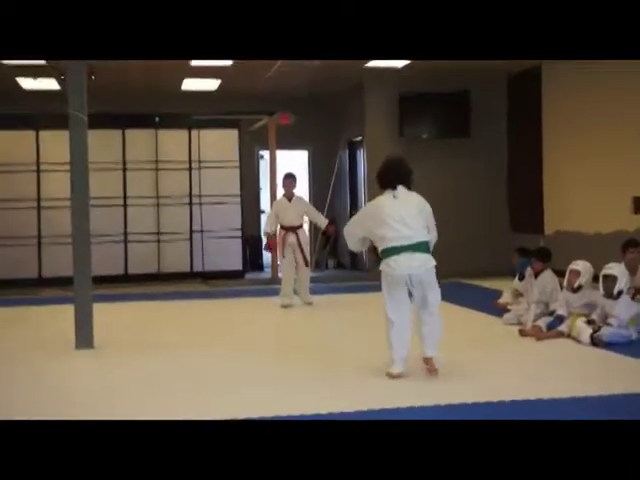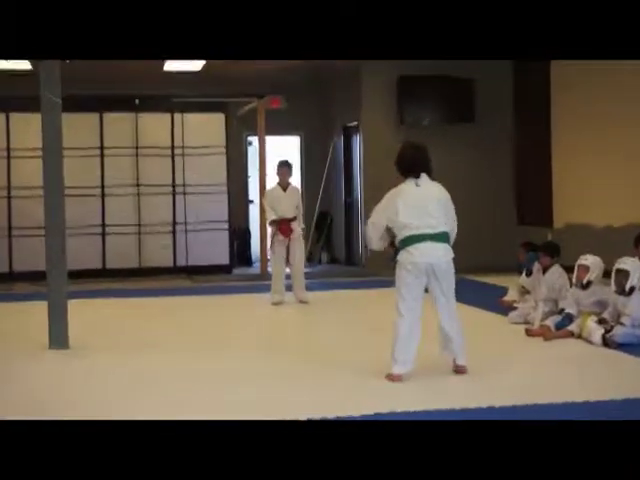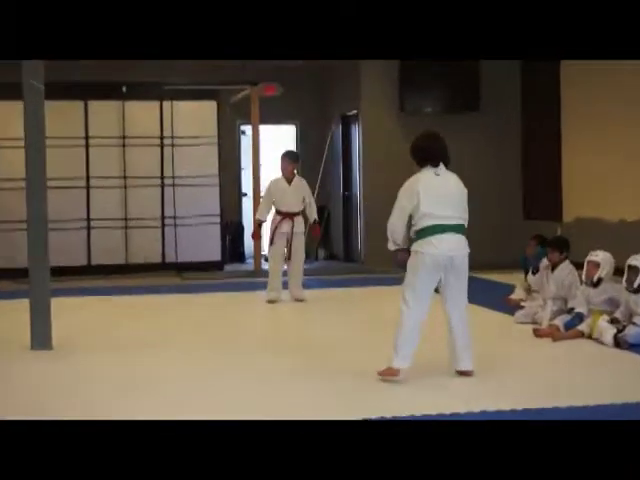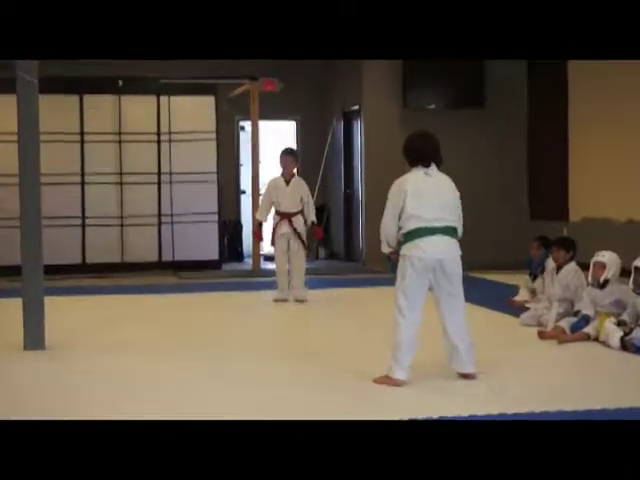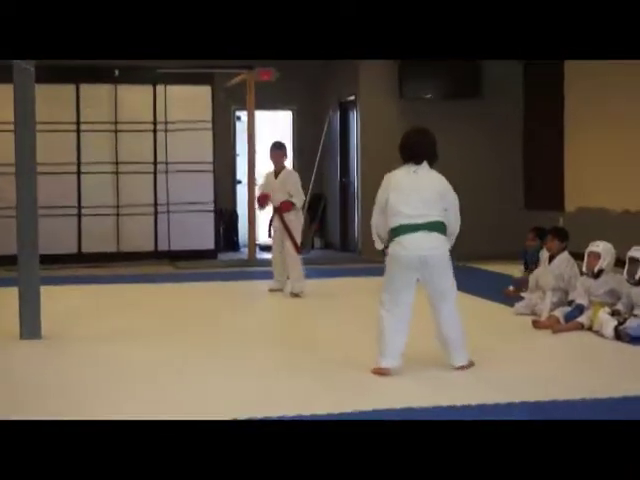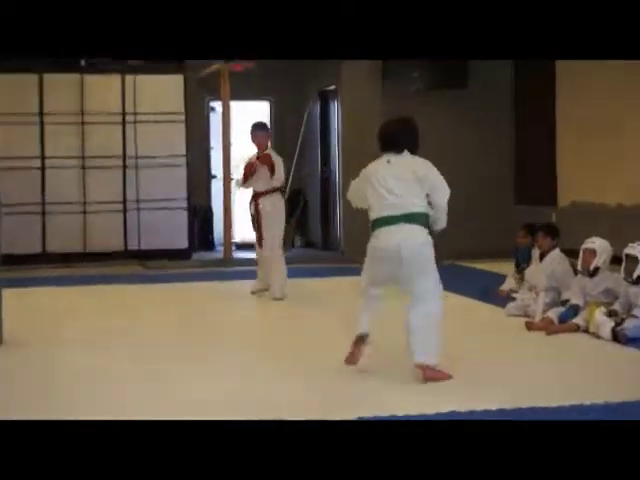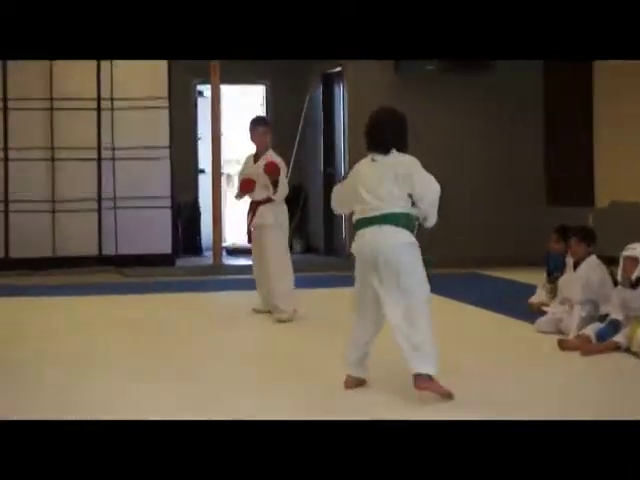
dt=0.3s
person 1, frame 1
left shoulder: (374, 207)
right shoulder: (418, 200)
left elbow: (350, 234)
right elbow: (432, 234)
left wrist: (368, 245)
left hip: (394, 265)
right hip: (422, 261)
left knee: (397, 316)
right knee: (430, 309)
left ankle: (397, 366)
right ankle: (429, 355)
person 1, frame 2
left shoulder: (396, 195)
right shoulder: (440, 190)
left elbow: (374, 227)
right elbow: (453, 226)
left wrist: (386, 243)
left hip: (413, 255)
right hip: (441, 253)
left knee: (407, 312)
right knee: (447, 308)
left ankle: (399, 368)
right ankle: (459, 361)
person 1, frame 3
left shoulder: (415, 183)
right shoulder: (456, 182)
left elbow: (397, 221)
right elbow: (463, 217)
left wrist: (398, 247)
left hip: (428, 248)
right hip: (457, 245)
left knee: (413, 306)
right knee: (457, 306)
left ankle: (398, 364)
right ankle: (464, 363)
person 1, frame 4
left shoulder: (403, 183)
right shoulder: (448, 183)
left elbow: (389, 223)
right elbow: (457, 222)
left wrist: (392, 248)
left hip: (417, 250)
right hip: (448, 248)
left knee: (407, 312)
right knee: (453, 309)
left ankle: (398, 373)
right ankle: (466, 366)
person 1, frame 5
left shoulder: (391, 180)
right shoulder: (438, 181)
left elbow: (378, 217)
right elbow: (453, 219)
left wrist: (383, 242)
right wrist: (444, 243)
left hip: (402, 247)
right hip: (434, 245)
left knee: (392, 305)
right knee: (445, 302)
left ankle: (387, 362)
right ankle: (460, 357)
person 1, frame 6
left shoulder: (371, 170)
right shoulder: (421, 166)
left elbow: (354, 197)
right elbow: (441, 198)
right wrist: (436, 225)
left hip: (383, 237)
right hip: (415, 237)
left knee: (370, 289)
right knee: (427, 298)
left ankle: (361, 335)
right ankle: (426, 362)
person 1, frame 7
left shoulder: (359, 169)
right shoulder: (406, 164)
left elbow: (338, 202)
right elbow: (429, 195)
right wrist: (425, 218)
left hip: (364, 240)
right hip: (397, 239)
left knee: (367, 309)
right knee: (414, 307)
left ankle: (354, 372)
right ankle: (424, 374)
person 2, frame 1
left shoulder: (301, 201)
right shoulder: (277, 203)
left elbow: (313, 214)
right elbow: (271, 221)
left wrist: (327, 225)
right wrist: (269, 237)
left hip: (300, 236)
right hip: (285, 238)
left knee: (303, 267)
right knee: (287, 269)
left ankle: (305, 296)
person 2, frame 2
left shoulder: (296, 191)
right shoulder: (271, 193)
right elbow: (269, 211)
left wrist: (300, 228)
right wrist: (278, 224)
left hip: (294, 230)
right hip: (278, 231)
left knee: (298, 263)
right knee: (277, 265)
left ankle: (300, 294)
right ankle: (277, 296)
person 2, frame 3
left shoulder: (302, 184)
right shoulder: (275, 184)
left elbow: (310, 204)
right elbow: (265, 203)
left wrist: (314, 223)
right wrist: (258, 225)
left hip: (297, 224)
right hip: (279, 223)
left knee: (297, 260)
right knee: (275, 259)
left ankle: (296, 292)
right ankle: (273, 293)
person 2, frame 4
left shoulder: (300, 184)
right shoulder: (273, 183)
left elbow: (308, 204)
right elbow: (265, 204)
left wrist: (313, 225)
right wrist: (259, 225)
left hip: (297, 223)
right hip: (280, 224)
left knee: (298, 259)
right knee: (280, 260)
left ankle: (298, 292)
right ankle: (282, 292)
person 2, frame 5
left shoulder: (292, 175)
right shoulder: (268, 177)
left elbow: (300, 197)
right elbow: (263, 201)
left wrist: (291, 203)
right wrist: (261, 201)
left hip: (292, 217)
right hip: (278, 217)
left knee: (291, 251)
right knee: (277, 252)
left ankle: (297, 287)
right ankle: (279, 283)
person 2, frame 6
left shoulder: (274, 158)
right shoulder: (252, 159)
left elbow: (279, 180)
right elbow: (243, 183)
left wrist: (270, 168)
right wrist: (246, 175)
left hip: (272, 204)
right hip: (258, 204)
left knee: (273, 246)
right knee: (261, 246)
left ankle: (278, 288)
right ankle: (264, 282)
person 2, frame 7
left shoulder: (275, 161)
right shoulder: (248, 161)
left elbow: (280, 194)
right elbow: (239, 193)
left wrist: (274, 180)
right wrist: (243, 189)
left hip: (272, 215)
right hip: (256, 215)
left knee: (276, 262)
right knee: (260, 261)
left ankle: (286, 307)
right ankle: (268, 302)
